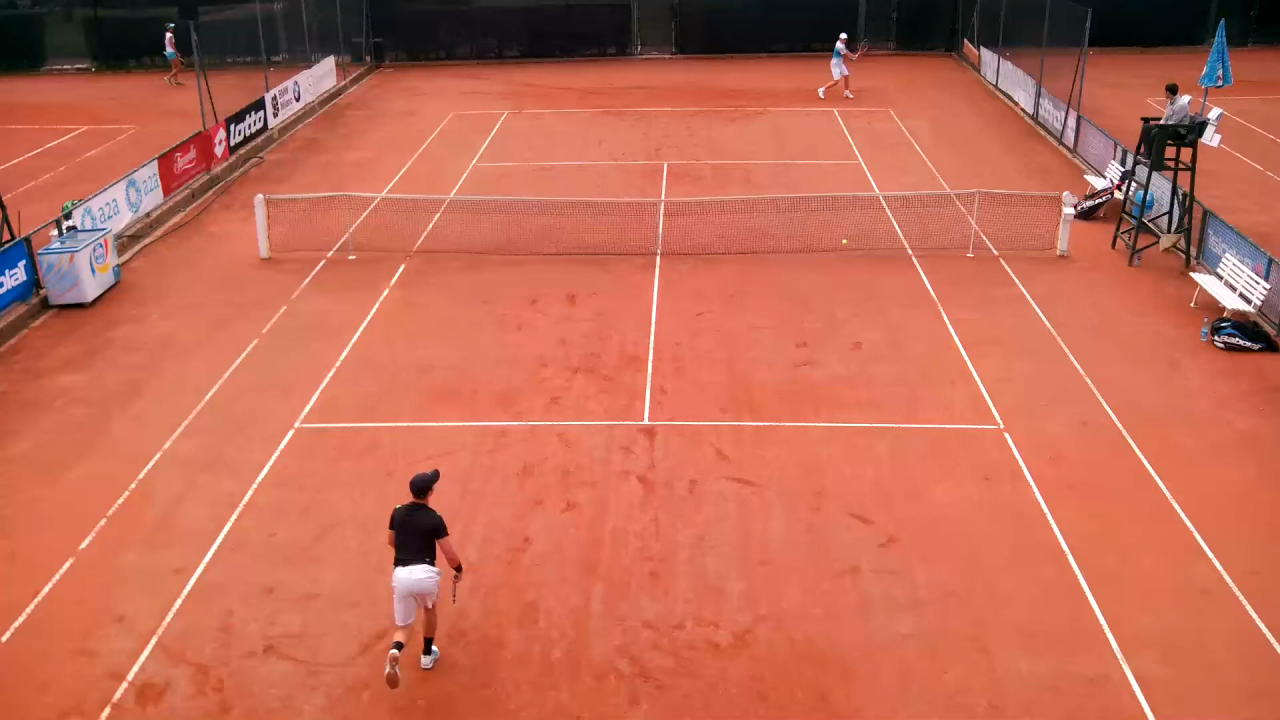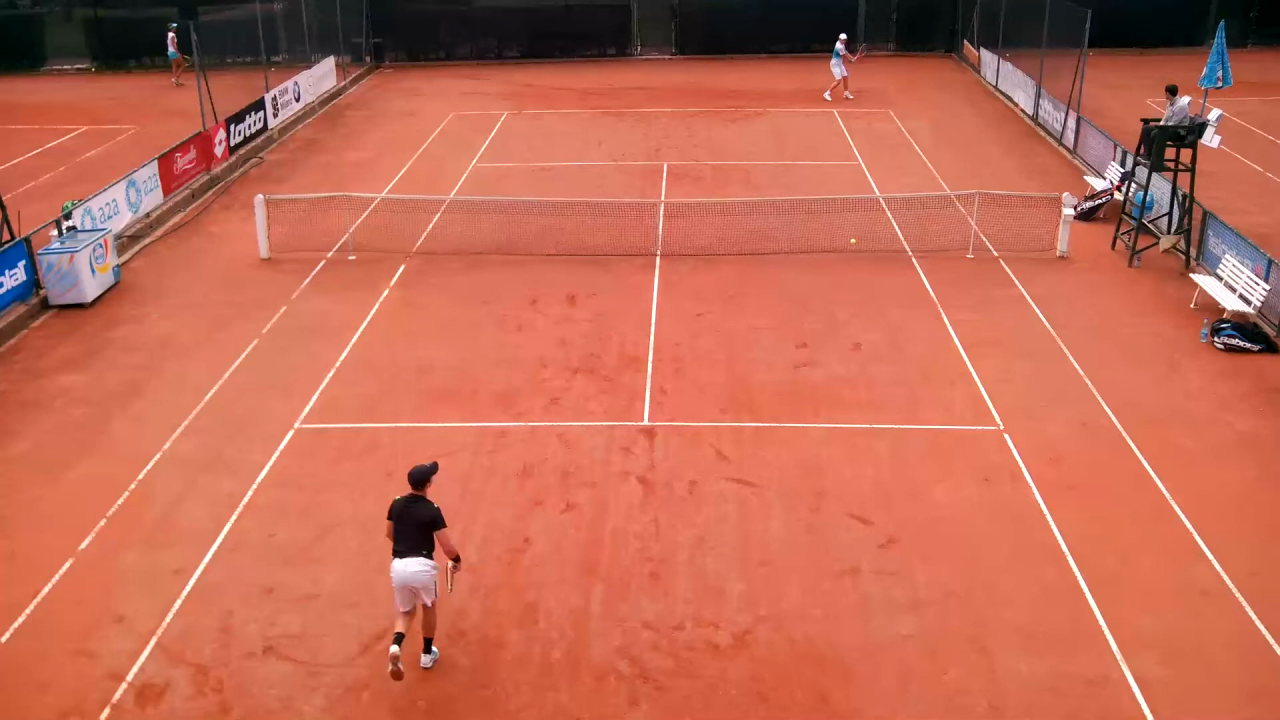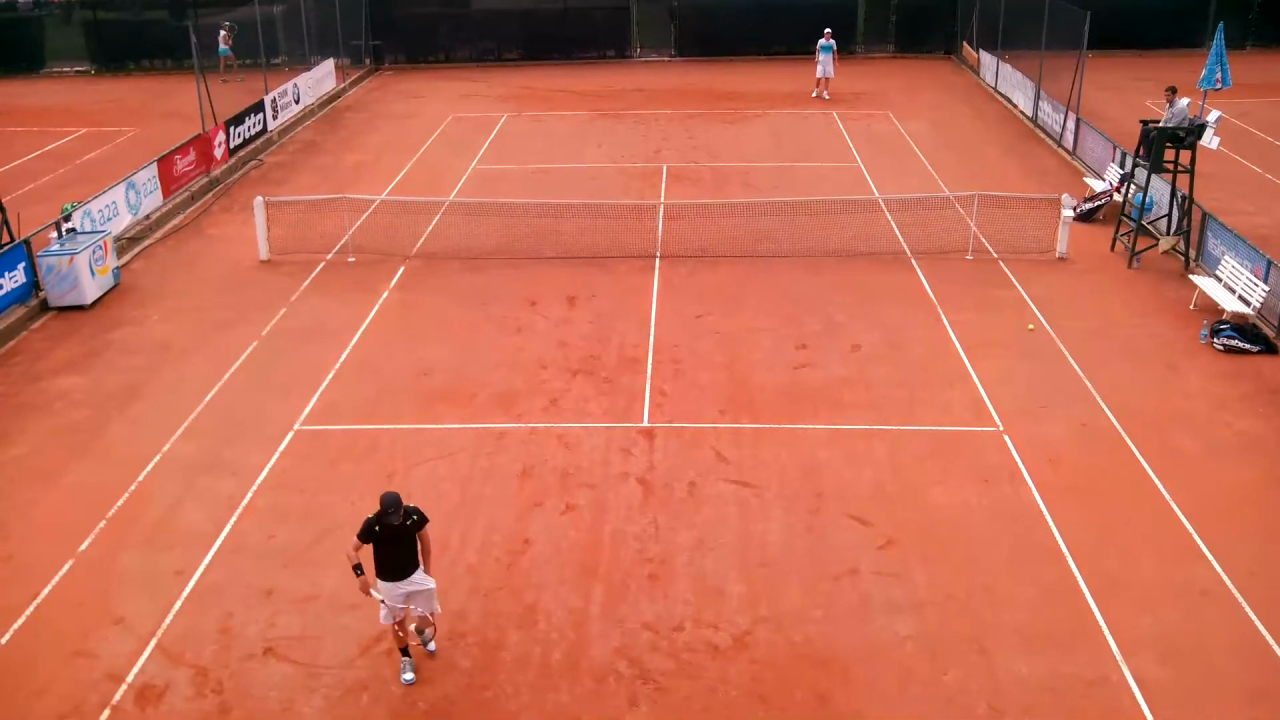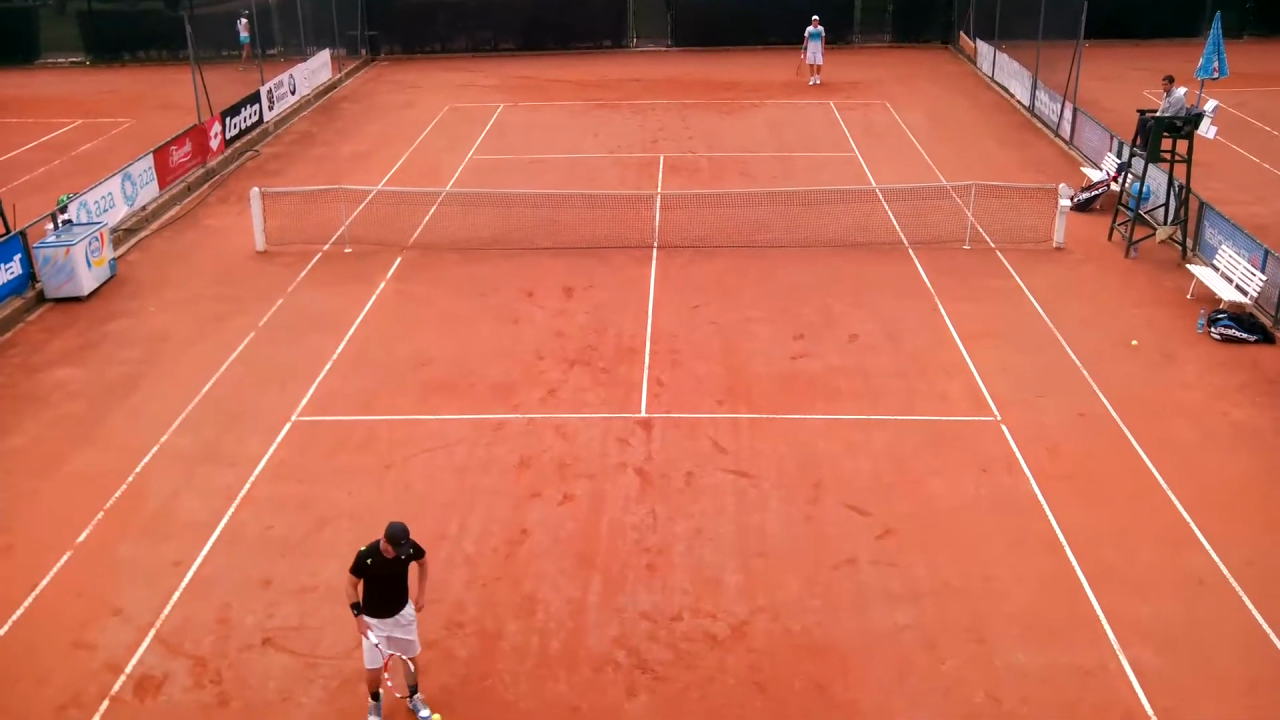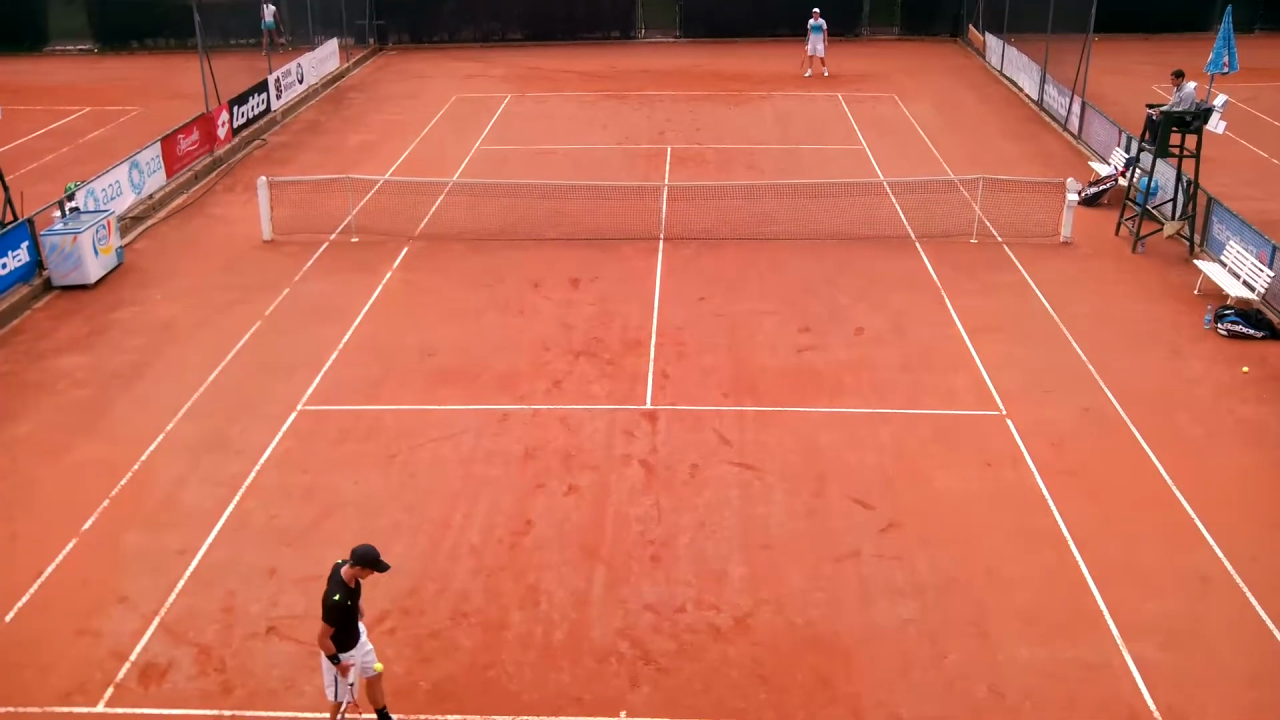
dt=0.7s
person 1, frame 1
left shoulder: (398, 513)
right shoulder: (434, 519)
right elbow: (450, 555)
right wrist: (459, 571)
left hip: (401, 575)
right hip: (425, 574)
left knee: (403, 627)
right knee: (429, 608)
left ankle: (395, 652)
right ankle: (427, 654)
person 1, frame 2
left shoulder: (396, 504)
right shoulder: (432, 510)
right elbow: (447, 548)
right wrist: (457, 560)
left hip: (398, 566)
right hip: (421, 566)
left knee: (405, 612)
right knee: (429, 607)
left ankle: (396, 646)
right ankle: (427, 653)
person 1, frame 3
left shoulder: (413, 514)
right shoulder: (372, 524)
left elbow: (424, 541)
right elbow: (352, 550)
left wrist: (426, 570)
right wrist: (360, 574)
left hip: (415, 576)
right hip: (388, 583)
left knee: (428, 620)
right knee: (397, 624)
left ankle: (419, 630)
right ankle: (406, 659)
person 1, frame 4
left shoulder: (410, 547)
right shoulder: (366, 555)
left elbow: (423, 563)
right elbow: (351, 586)
left wrist: (420, 594)
right wrist: (358, 616)
left hip: (403, 613)
right hip: (374, 620)
left knee: (410, 658)
right knee: (373, 673)
left ankle: (414, 697)
right ankle: (375, 702)
person 1, frame 5
left shoulder: (344, 566)
right shoulder: (336, 600)
right elbow: (323, 638)
left wrist: (359, 610)
right wrist: (338, 664)
left hip: (357, 637)
right hip: (341, 652)
left knee: (375, 677)
right knee: (342, 699)
